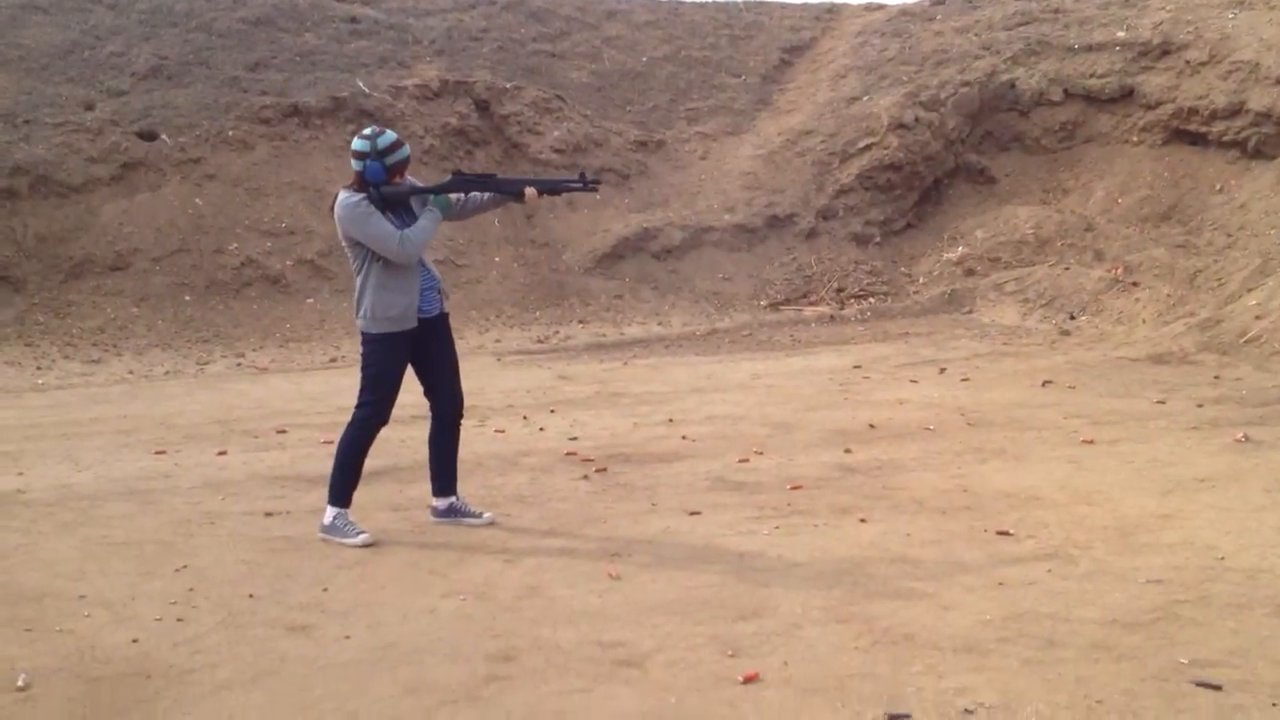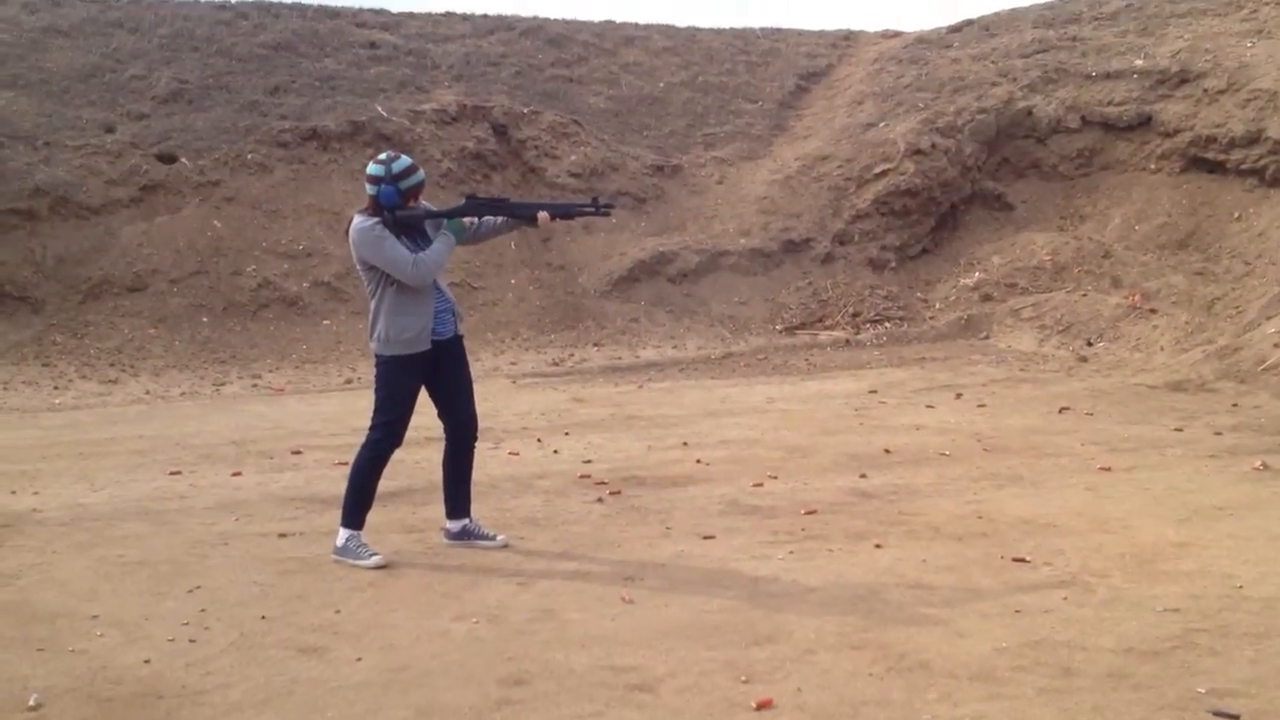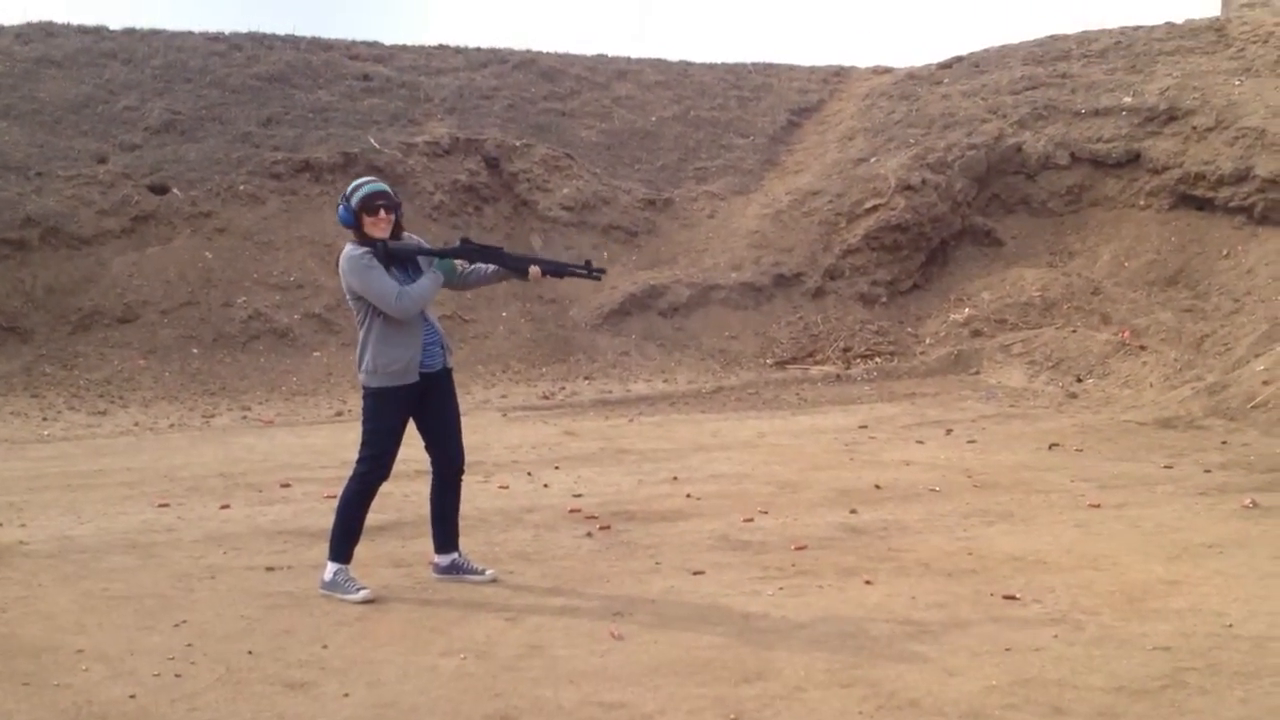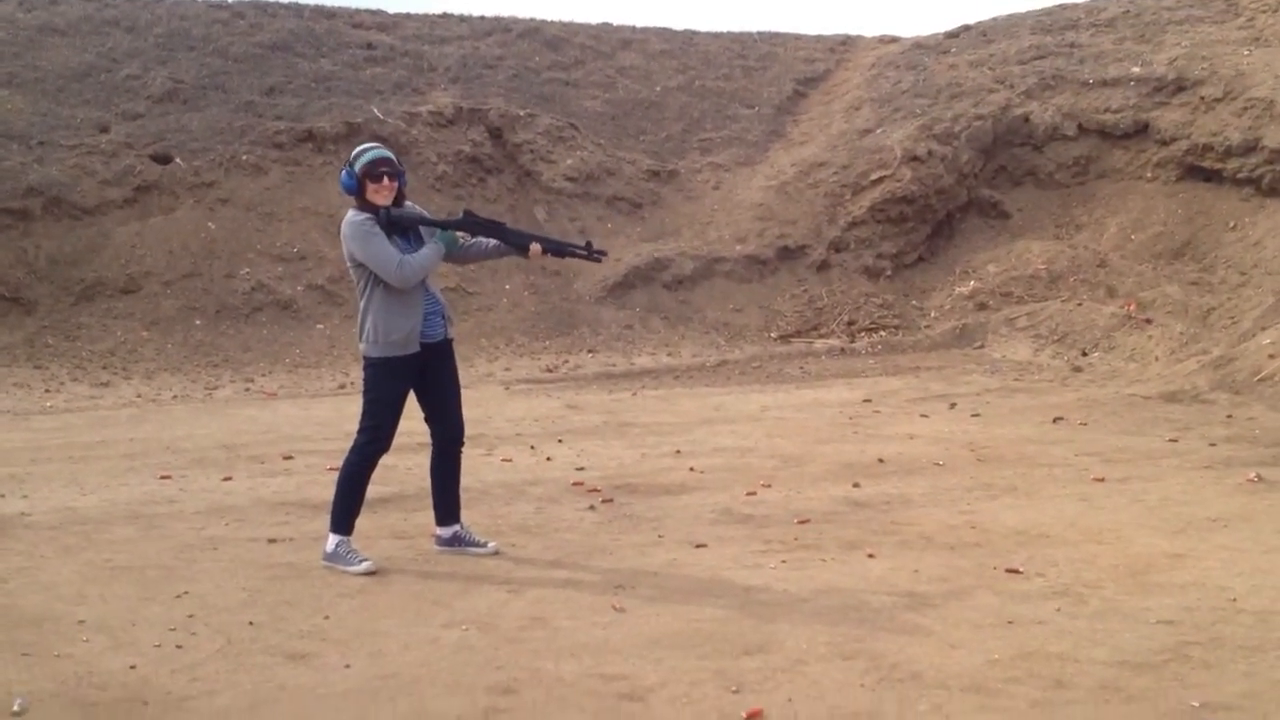
dt=0.5s
person 1, frame 1
right shoulder: (351, 206)
left elbow: (457, 206)
right elbow: (402, 248)
left wrist: (509, 193)
right wrist: (433, 211)
left hip: (429, 314)
right hip: (387, 324)
left knee: (449, 406)
right knee: (371, 415)
left ankle: (445, 500)
right ankle: (335, 514)
person 1, frame 2
right shoulder: (366, 230)
left elbow: (470, 230)
right elbow: (416, 271)
left wrist: (523, 219)
right wrist: (447, 235)
left hip: (444, 337)
right hip: (401, 347)
left knee: (464, 428)
right knee: (385, 437)
left ankle: (458, 522)
right ankle: (348, 536)
person 1, frame 3
left shoulder: (410, 245)
right shoulder: (356, 258)
left elbow: (459, 277)
right elbow: (400, 304)
left wrist: (513, 270)
right wrist: (435, 273)
left hip: (434, 371)
right hip: (389, 379)
left knee: (450, 463)
right knee: (372, 471)
left ankle: (447, 557)
right ankle: (335, 570)
person 1, frame 4
left shoulder: (411, 215)
right shoulder: (357, 225)
left elbow: (460, 250)
right elbow: (401, 273)
left wrist: (514, 246)
right wrist: (437, 244)
left hip: (434, 341)
right hip: (390, 349)
left knee: (450, 435)
right knee: (372, 442)
left ankle: (449, 529)
right ankle: (337, 542)
